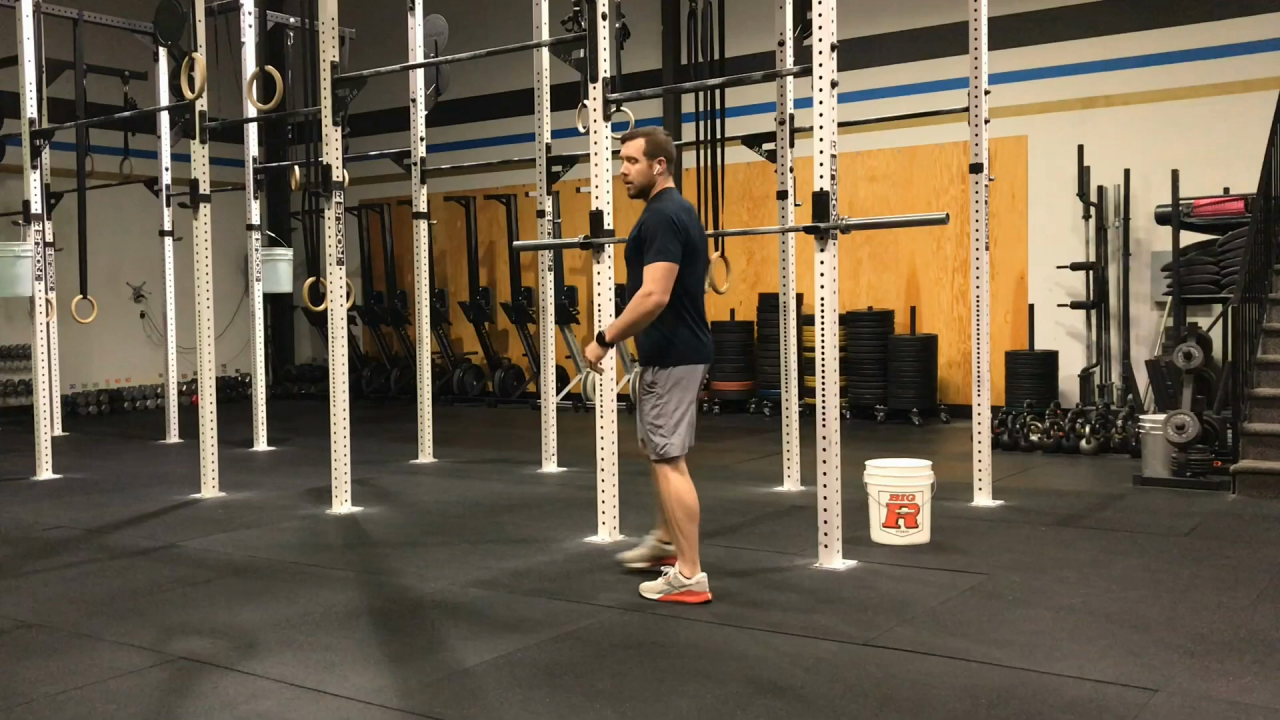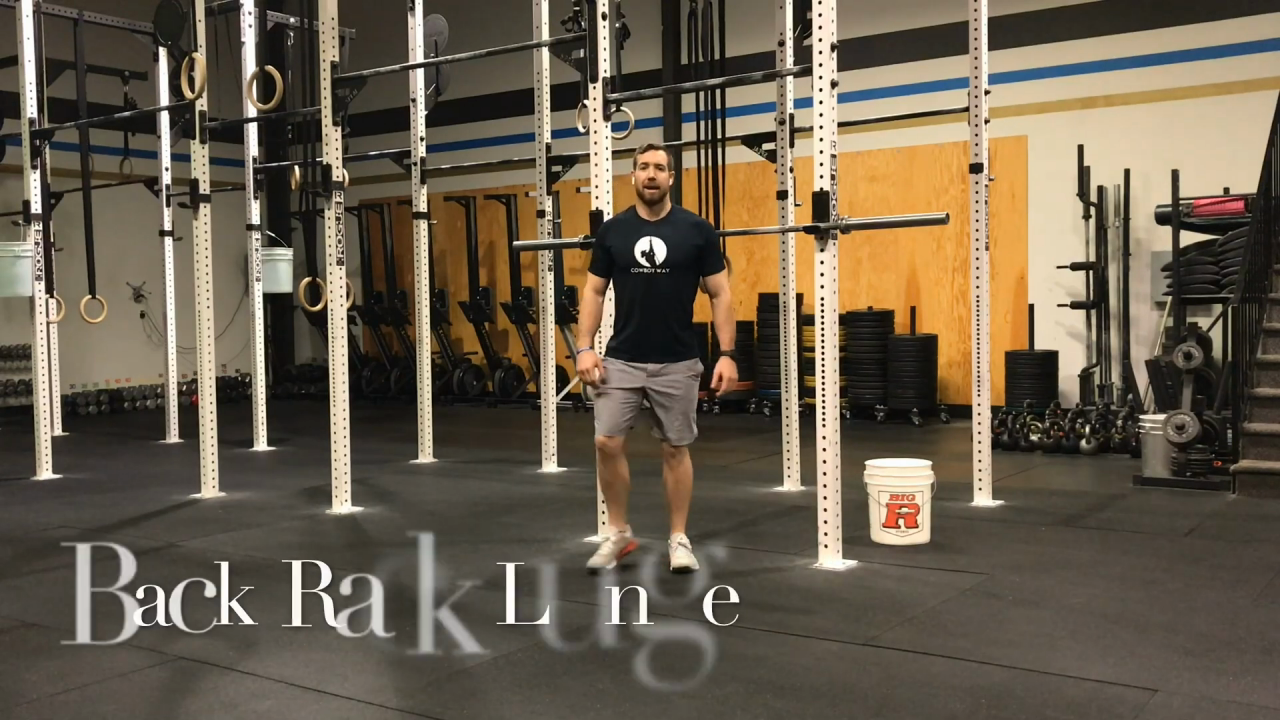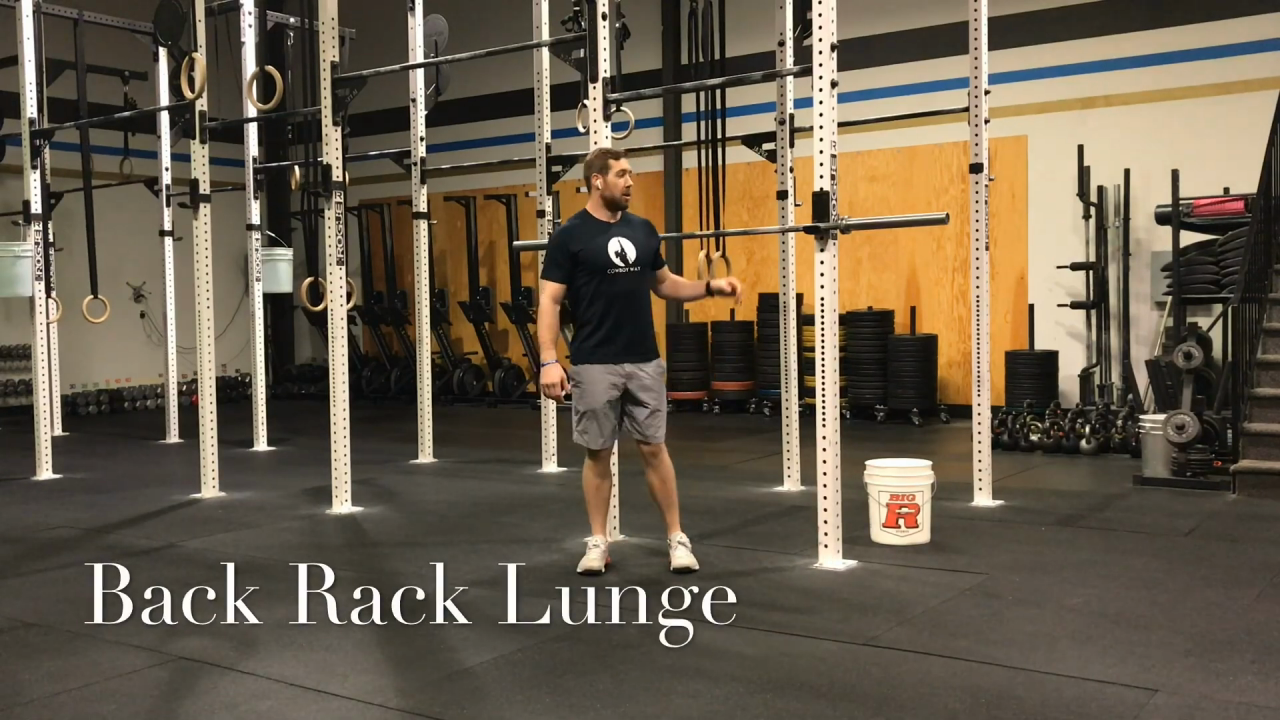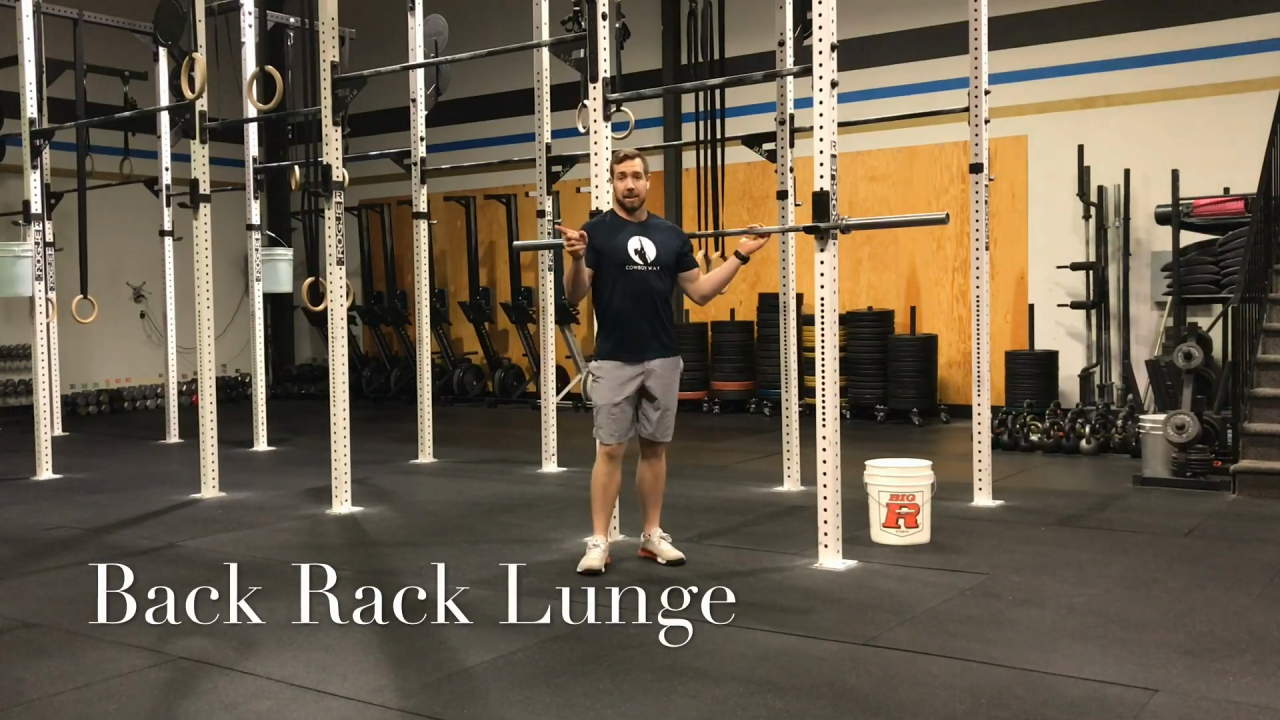
dt=1s
person 1, frame 1
left shoulder: (662, 215)
right shoulder: (672, 212)
left elbow: (655, 296)
left wrist: (604, 341)
left hip: (670, 359)
right hip: (674, 354)
left knee: (667, 462)
right knee: (661, 452)
left ankle: (689, 575)
right ankle: (666, 539)
person 1, frame 2
left shoulder: (697, 230)
right shoulder: (613, 230)
left elbow: (720, 295)
right elbow: (593, 292)
left wrist: (726, 354)
right wrist: (584, 347)
left hip: (677, 362)
right hip: (622, 359)
left knee: (675, 448)
right knee: (608, 442)
left ankle: (678, 538)
right ankle: (618, 531)
person 1, frame 3
left shoulder: (642, 229)
right shoulder: (569, 236)
left elbow: (664, 284)
right elbow: (549, 302)
left wrist: (711, 287)
right wrist: (549, 361)
left hip: (645, 362)
right hip: (594, 365)
left knee: (654, 449)
right knee: (598, 452)
left ankle: (677, 540)
right ankle: (598, 541)
person 1, frame 4
left shoulder: (671, 234)
right shoulder: (596, 231)
left elbow: (700, 291)
right elbow: (574, 295)
left wrist: (740, 256)
right wrist: (577, 259)
left hip: (663, 359)
right hip: (614, 360)
left knee: (654, 446)
right knee: (610, 449)
left ankle: (652, 535)
right ankle: (599, 541)
